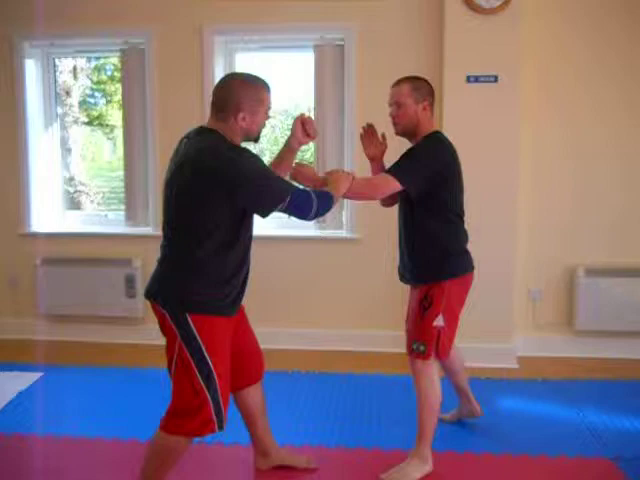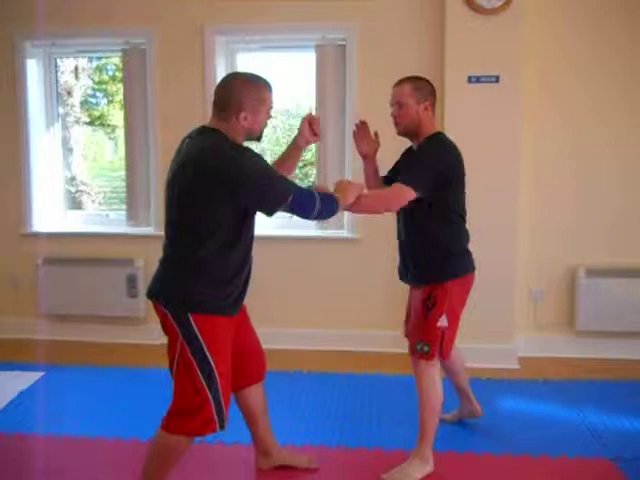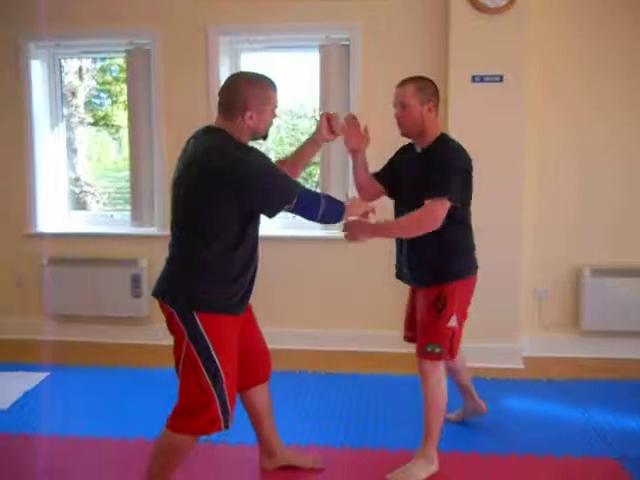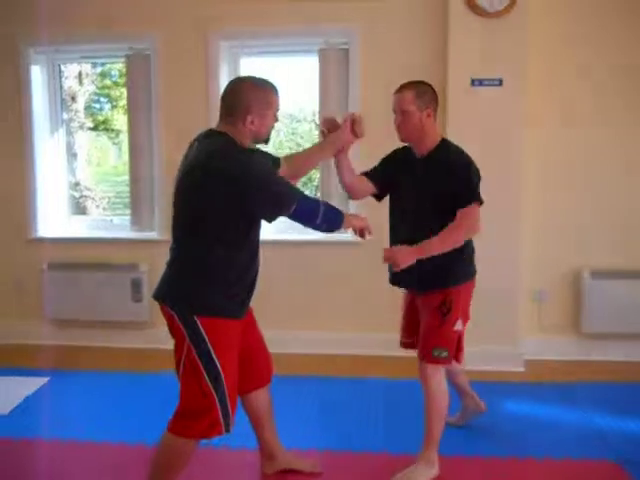
dt=0.1s
person 1, frame 1
left shoulder: (204, 144)
right shoulder: (226, 161)
left elbow: (263, 186)
right elbow: (299, 204)
left wrist: (293, 146)
right wrist: (334, 189)
left hip: (213, 294)
right hip: (192, 302)
left knee: (248, 368)
right knee: (198, 407)
person 1, frame 2
left shoulder: (206, 143)
right shoulder: (227, 161)
left elbow: (265, 185)
right elbow: (302, 203)
left wrist: (299, 145)
right wrist: (343, 196)
left hip: (214, 293)
right hip: (194, 301)
left knee: (249, 368)
right knee: (198, 406)
person 1, frame 3
left shoulder: (213, 143)
right shoulder: (232, 161)
left elbow: (275, 178)
right elbow: (306, 204)
left wrist: (316, 142)
right wrist: (352, 208)
left hip: (221, 292)
right hip: (199, 300)
left knee: (255, 368)
right knee: (204, 405)
person 1, frame 4
left shoulder: (217, 147)
right shoulder: (235, 165)
left elbow: (281, 173)
right elbow: (305, 210)
left wrist: (336, 143)
right wrist: (350, 219)
left hip: (222, 296)
right hip: (200, 304)
left knee: (256, 372)
right knee: (204, 410)
person 2, frame 1
left shoulder: (432, 153)
right shoulder: (422, 152)
left elbow: (377, 191)
right elbow: (388, 198)
left wrist: (316, 178)
right wrist: (375, 159)
left hip: (442, 274)
right hip: (432, 270)
left knee: (422, 358)
right knee: (438, 345)
right ankle: (468, 404)
person 2, frame 2
left shoulder: (436, 154)
right shoulder: (411, 155)
left elbow: (391, 202)
right elbow: (387, 195)
right wrist: (369, 158)
left hip: (444, 275)
right hip: (425, 272)
left knee: (424, 360)
right knee: (442, 346)
right ankle: (469, 404)
person 2, frame 3
left shoulder: (449, 155)
right shoulder: (406, 156)
left elbow: (431, 219)
right elbow: (369, 192)
left wrist: (368, 230)
right wrist: (357, 153)
left hip: (448, 274)
right hip: (422, 272)
left knee: (430, 360)
right knee: (441, 348)
right ankle: (473, 401)
person 2, frame 4
left shoulder: (455, 162)
right shoulder: (399, 160)
left elbow: (469, 224)
right elbow: (357, 189)
left wrist: (415, 251)
right wrist: (341, 153)
left hip: (448, 280)
right hip: (419, 280)
left knee: (431, 364)
right knee: (436, 352)
right ankle: (471, 401)
